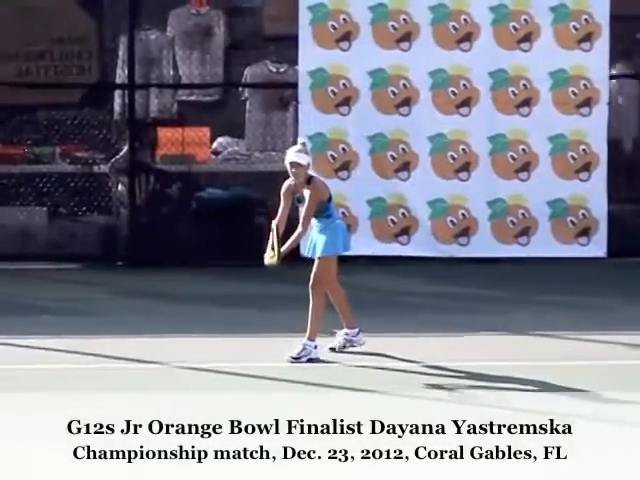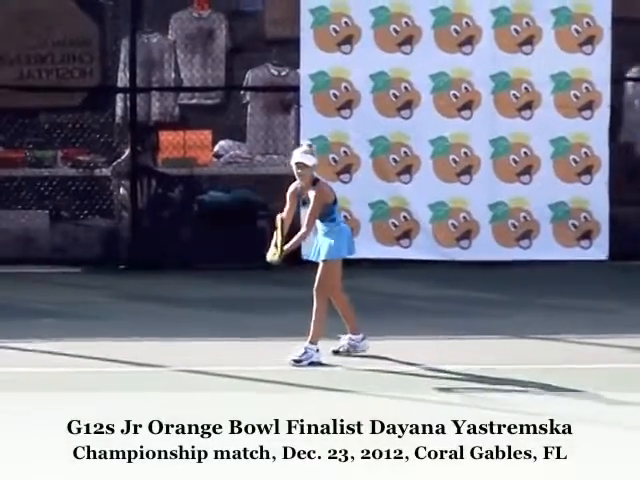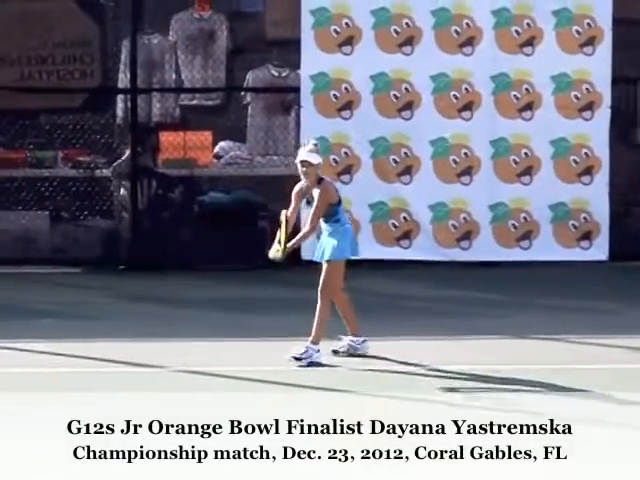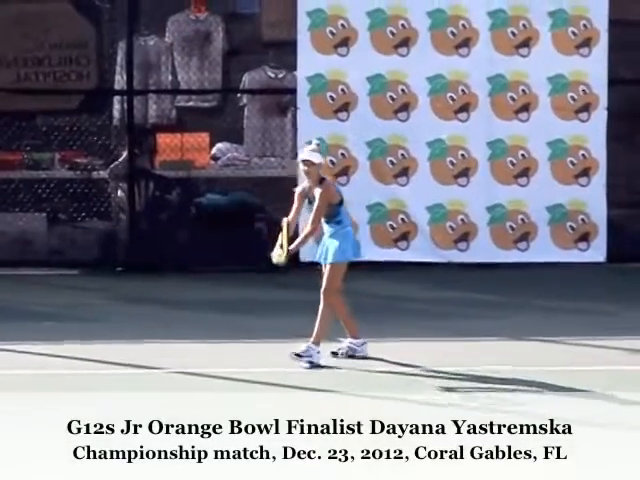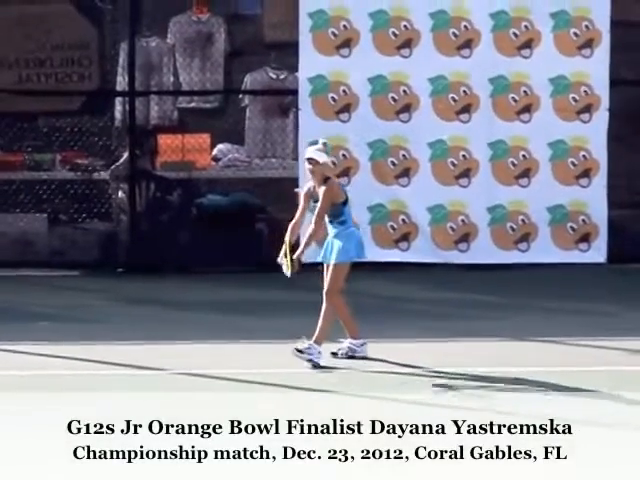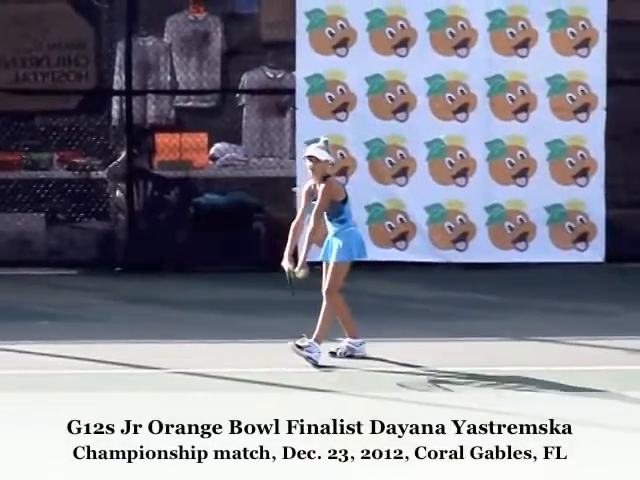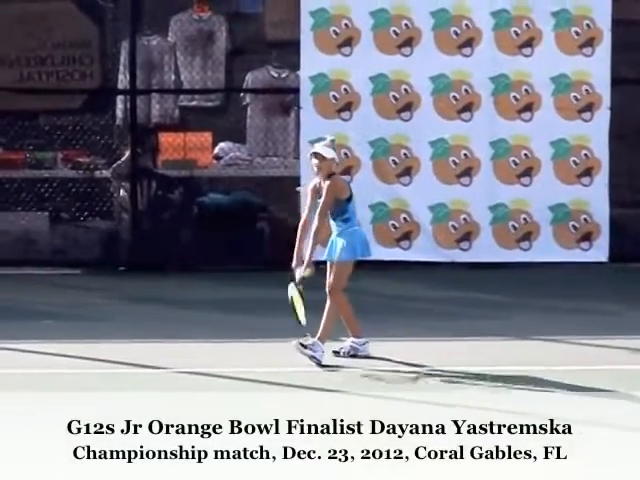
dt=0.1s
person 1, frame 1
left shoulder: (314, 188)
right shoulder: (288, 187)
left elbow: (303, 227)
right elbow: (281, 219)
left wrist: (282, 251)
left hip: (330, 233)
right hip: (319, 232)
left knee: (316, 286)
right knee: (330, 284)
left ankle: (310, 345)
right ankle: (352, 331)
person 1, frame 2
left shoulder: (319, 190)
right shoulder: (295, 189)
left elbow: (307, 227)
right elbow: (286, 220)
left wrist: (286, 250)
left hip: (335, 236)
right hip: (324, 237)
left knee: (320, 290)
right knee: (333, 289)
left ankle: (312, 348)
right ankle: (356, 337)
person 1, frame 3
left shoulder: (324, 189)
right shoulder: (300, 188)
left elbow: (311, 226)
right elbow: (290, 218)
left wrist: (289, 247)
left hip: (339, 237)
right hip: (328, 237)
left knee: (325, 291)
right knee: (335, 290)
left ankle: (313, 348)
right ankle: (357, 340)
person 1, frame 4
left shoulder: (325, 189)
right shoulder: (303, 190)
left elbow: (312, 226)
right elbow: (292, 219)
left wrist: (292, 249)
left hip: (341, 240)
right hip: (329, 240)
left knee: (327, 293)
right knee: (333, 293)
left ankle: (313, 348)
right ankle: (356, 341)
person 1, frame 5
left shoulder: (330, 188)
right shoulder: (308, 189)
left elbow: (316, 226)
right elbow: (297, 221)
left wrist: (299, 254)
left hip: (346, 240)
right hip: (334, 240)
left knee: (330, 293)
right knee: (334, 294)
left ankle: (314, 347)
right ankle: (356, 342)
person 1, frame 6
left shoulder: (329, 186)
right shoulder: (309, 188)
left elbow: (314, 224)
right elbow: (298, 222)
left wrist: (304, 258)
right wrist: (288, 253)
left hip: (345, 239)
right hip: (334, 240)
left knee: (330, 292)
right knee: (331, 293)
left ankle: (314, 345)
right ankle: (354, 342)
person 1, frame 7
left shoulder: (334, 184)
right shoulder: (314, 186)
left elbow: (319, 222)
right elbow: (306, 220)
left wrist: (310, 257)
right wrist: (297, 254)
left hip: (350, 238)
right hip: (338, 238)
left knee: (333, 291)
right knee: (334, 292)
left ankle: (318, 344)
right ankle: (358, 342)
